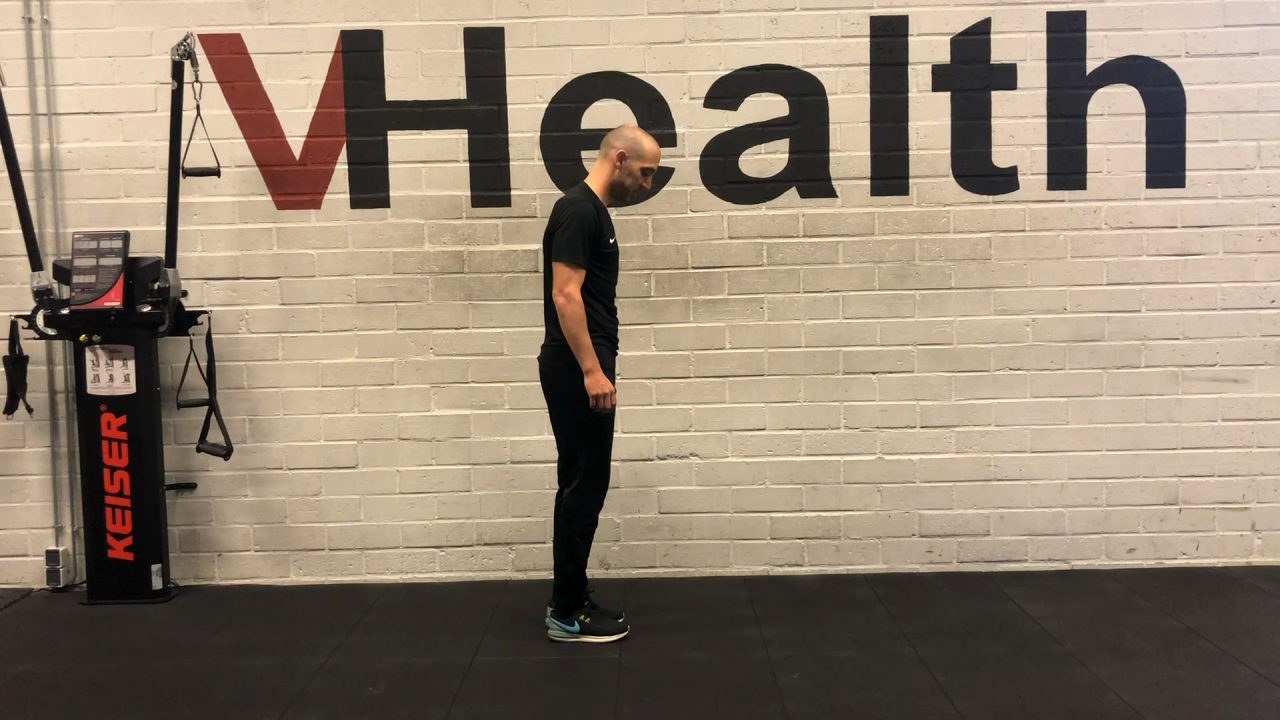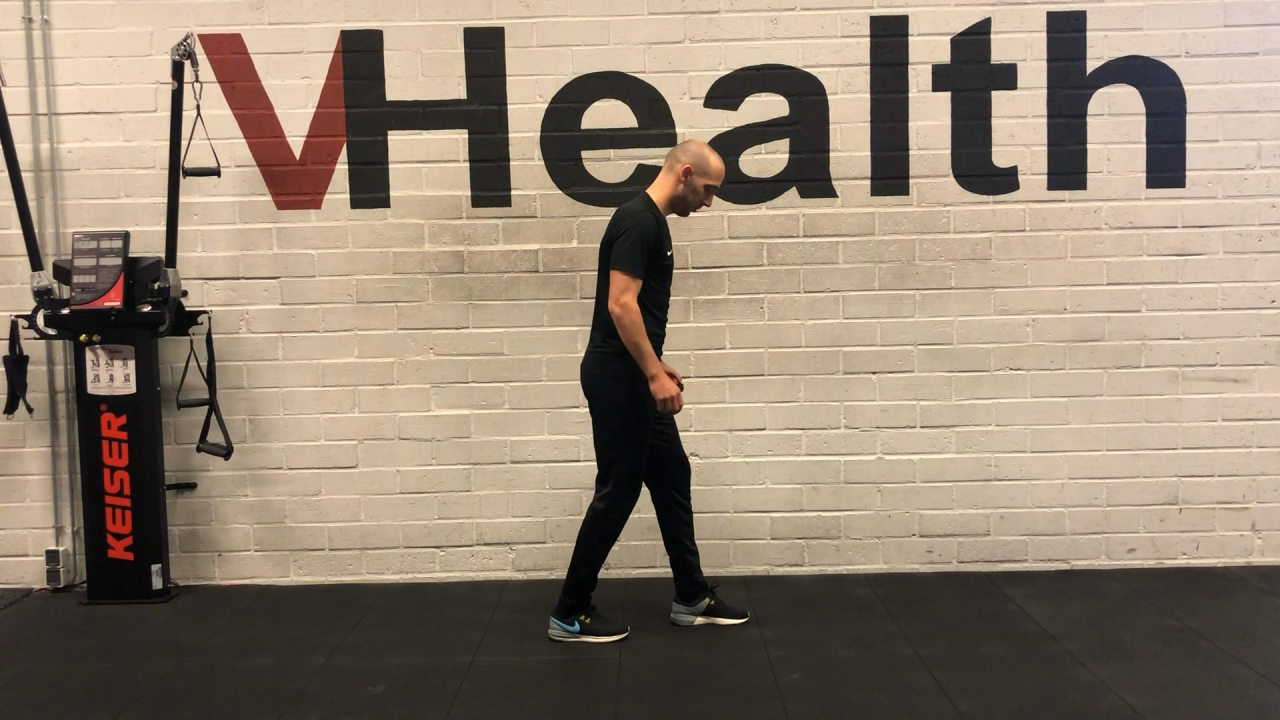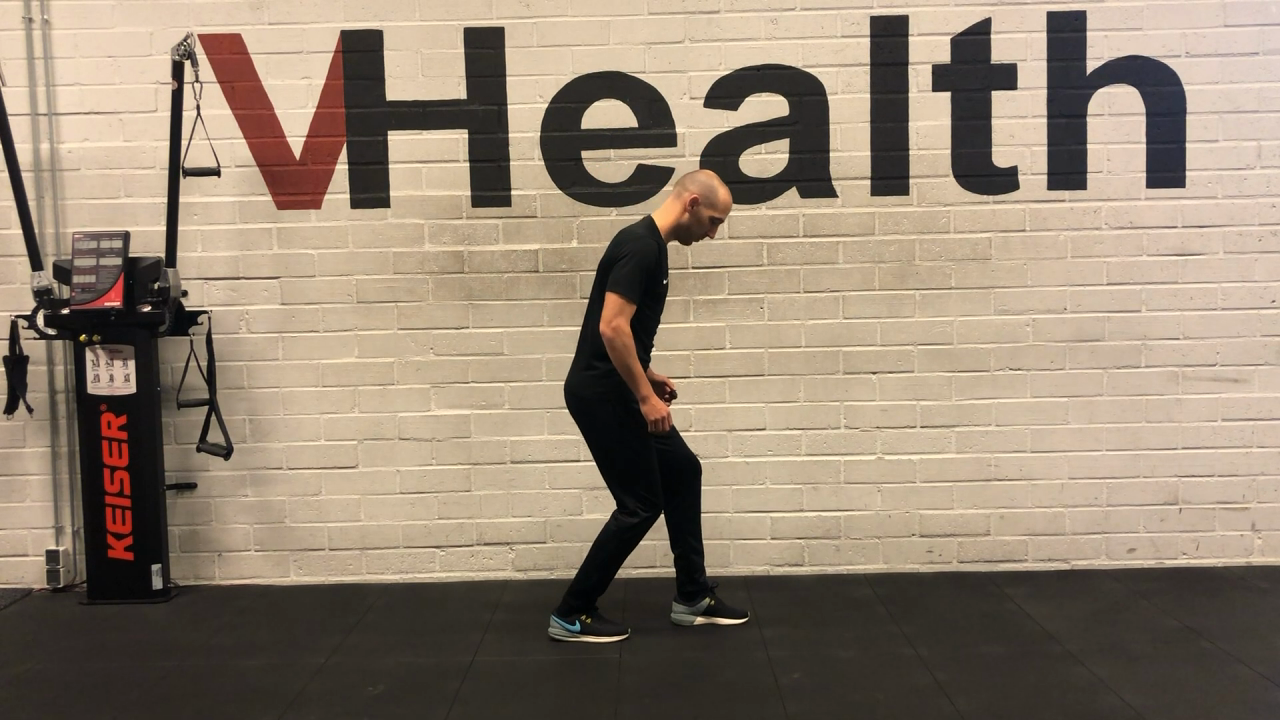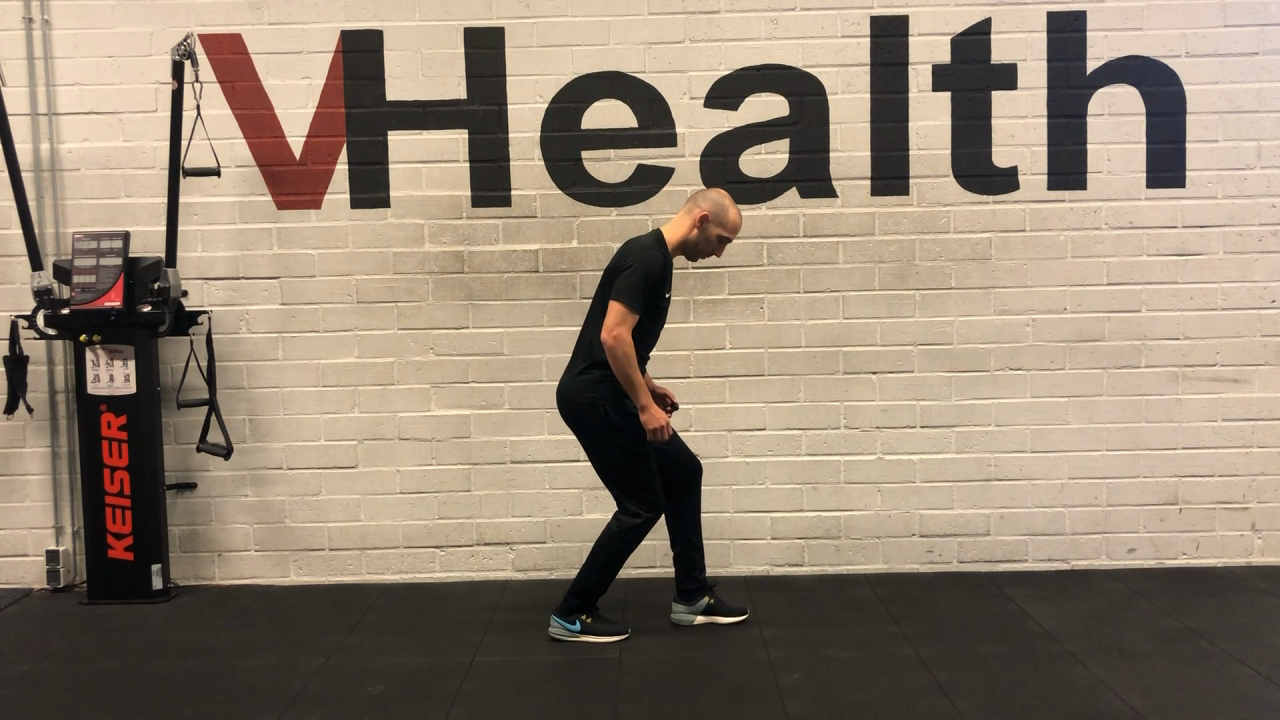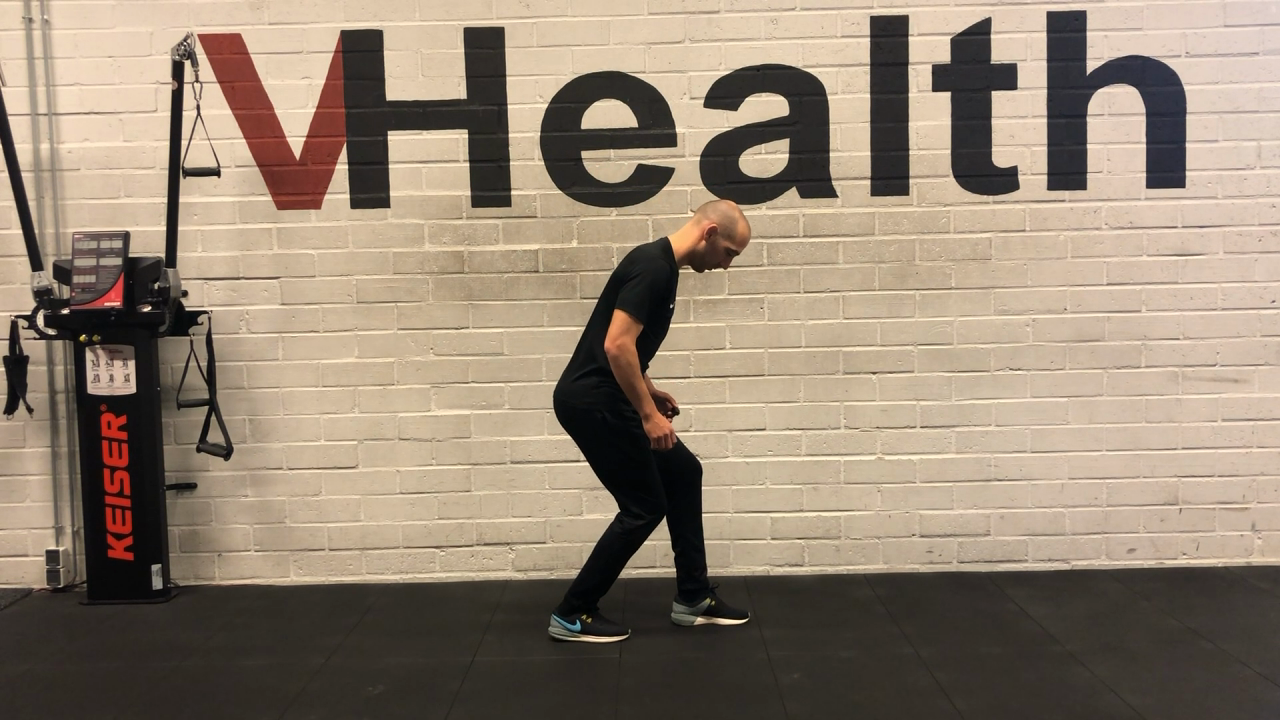
dt=1s
person 1, frame 1
left shoulder: (593, 211)
right shoulder: (578, 209)
right elbow: (565, 294)
right wrist: (592, 370)
left hip: (582, 366)
right hip: (574, 368)
left knee: (582, 482)
right knee: (585, 483)
left ankle: (571, 597)
right ankle: (567, 613)
person 1, frame 2
left shoulder: (650, 221)
right shoulder: (639, 221)
right elbow: (621, 304)
left wrist: (657, 369)
right wrist: (655, 375)
left hip: (633, 376)
right hip: (618, 377)
left knee: (672, 477)
right knee: (617, 490)
left ankle: (692, 597)
right ankle: (570, 613)
person 1, frame 3
left shoulder: (650, 244)
right shoulder: (640, 246)
right elbow: (612, 327)
left wrist: (647, 377)
right wrist: (645, 396)
left hip: (616, 388)
right hip: (601, 393)
left knee: (683, 473)
right knee: (641, 503)
left ankle: (693, 598)
right ankle: (572, 614)
person 1, frame 4
left shoulder: (655, 257)
right shoulder: (646, 257)
right elbow: (614, 336)
left wrist: (648, 387)
right wrist: (645, 405)
left hip: (609, 394)
right hip: (595, 398)
left knee: (683, 472)
right knee: (642, 505)
left ankle: (692, 598)
right ankle: (572, 614)
person 1, frame 5
left shoulder: (660, 264)
right shoulder: (653, 268)
right elbow: (617, 345)
left wrist: (648, 391)
right wrist: (649, 414)
left hip: (605, 398)
right hip: (592, 402)
left knee: (683, 474)
right knee: (644, 507)
left ankle: (693, 599)
right ankle: (572, 614)
